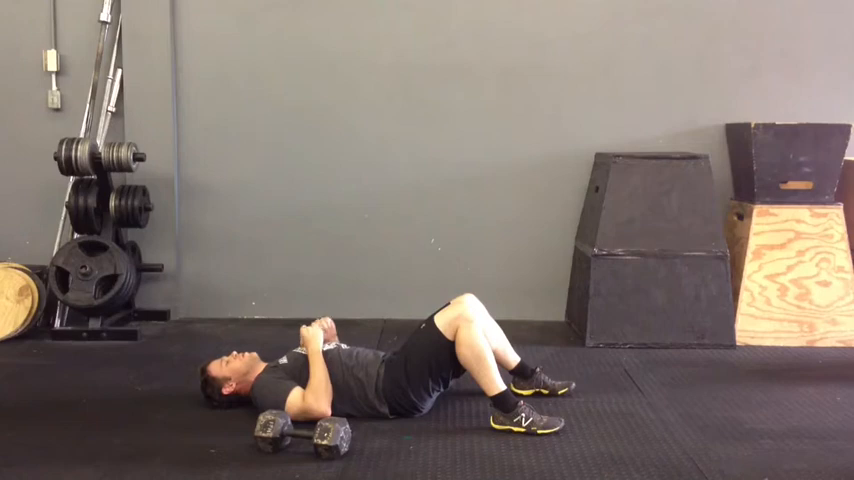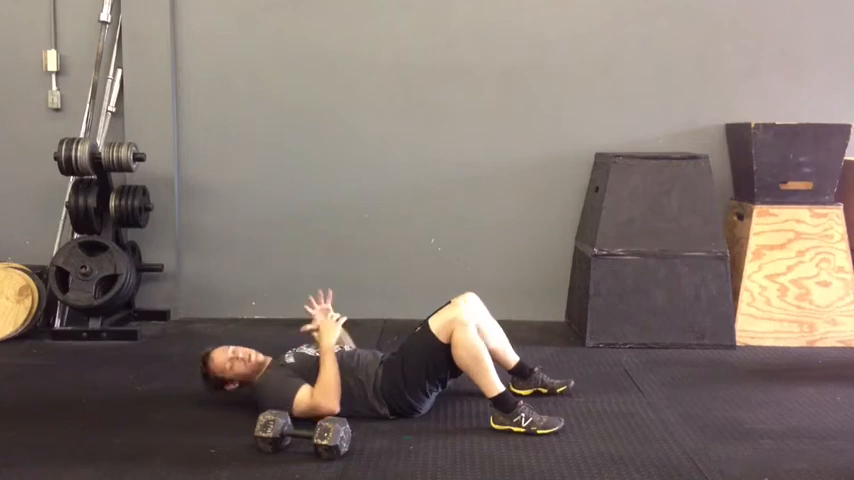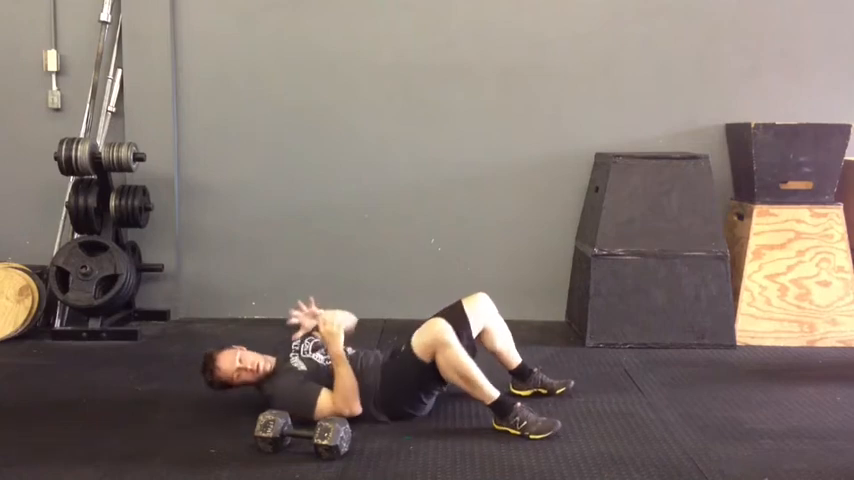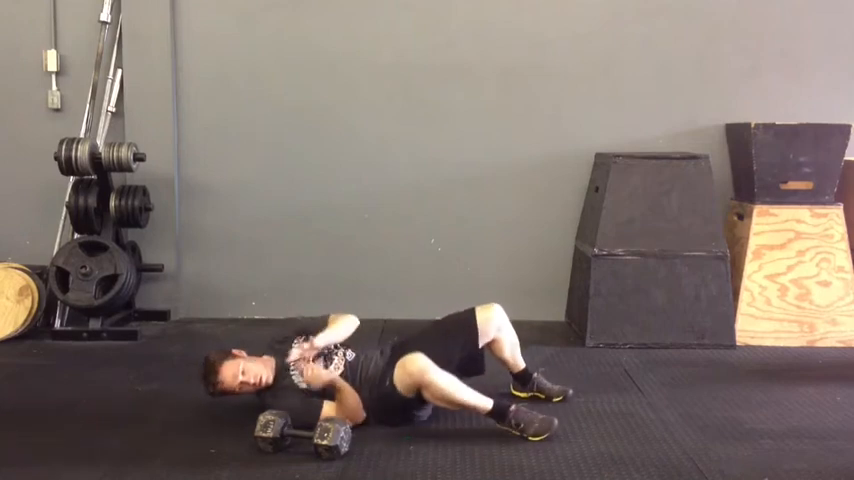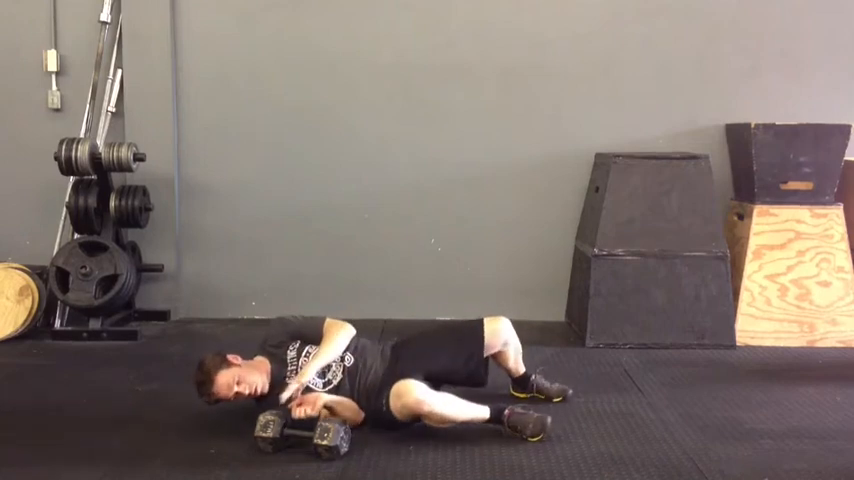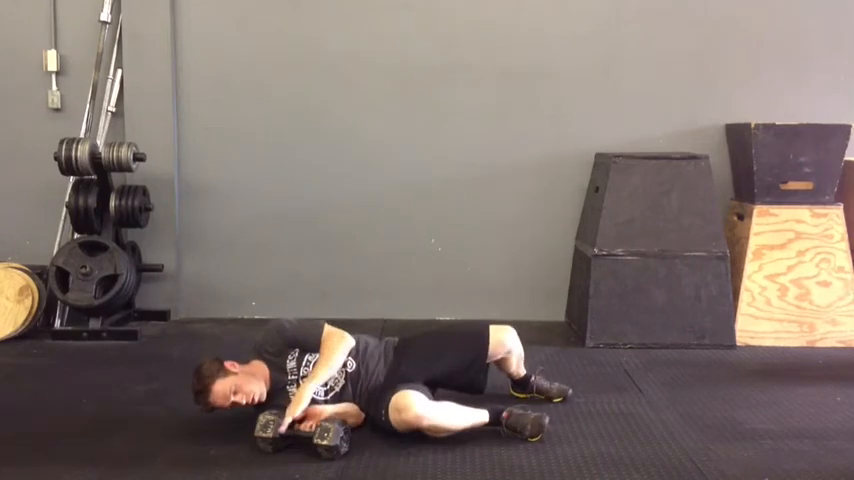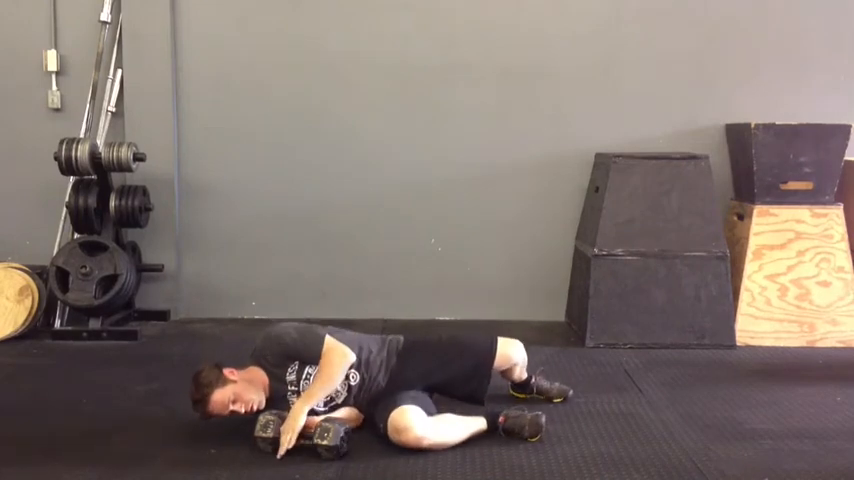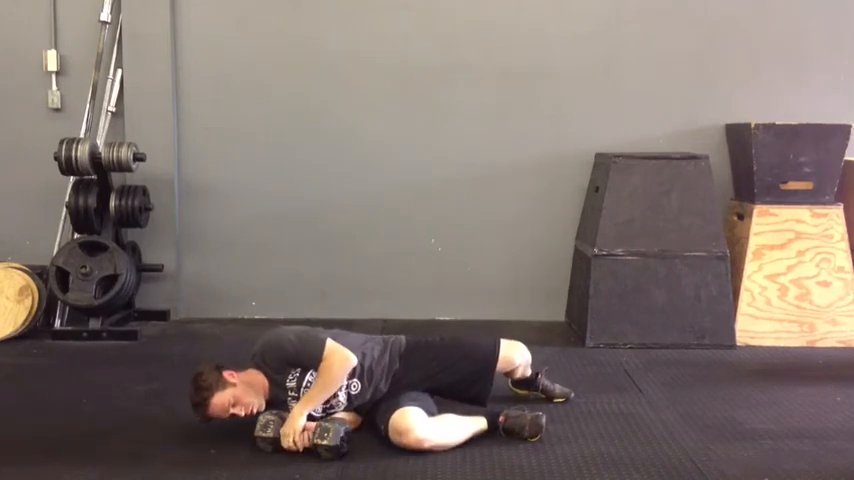
dt=0.3s
person 1, frame 1
left shoulder: (278, 370)
right shoulder: (266, 388)
right elbow: (320, 408)
left wrist: (328, 337)
right wrist: (313, 347)
left hip: (391, 365)
right hip: (398, 390)
left knee: (467, 302)
right knee: (463, 316)
left ankle: (527, 377)
right ankle: (509, 410)
person 1, frame 2
left shoulder: (285, 363)
right shoulder: (270, 387)
right elbow: (328, 405)
left wrist: (330, 325)
right wrist: (326, 343)
left hip: (392, 367)
right hip: (397, 392)
left knee: (469, 302)
right knee: (458, 318)
left ankle: (525, 377)
right ankle: (508, 411)
person 1, frame 3
left shoulder: (290, 350)
right shoulder: (281, 390)
left elbow: (350, 321)
right elbow: (350, 407)
left wrist: (324, 322)
right wrist: (334, 349)
left hip: (391, 362)
right hip: (397, 396)
left knee: (479, 302)
right knee: (439, 331)
left ankle: (525, 378)
right ankle: (507, 412)
person 1, frame 4
left shoulder: (287, 340)
right shoulder: (281, 400)
left elbow: (350, 320)
right elbow: (355, 415)
left wrist: (319, 341)
right wrist: (333, 381)
left hip: (392, 356)
right hip: (390, 400)
left knee: (493, 316)
right knee: (417, 368)
left ankle: (525, 381)
right ankle: (504, 413)
person 1, frame 5
left shoulder: (279, 335)
right shoulder: (276, 404)
left elbow: (343, 330)
right elbow: (354, 415)
left wrist: (309, 370)
right wrist: (325, 401)
left hip: (395, 355)
right hip: (384, 400)
left knee: (499, 329)
right knee: (414, 396)
left ankle: (524, 383)
right ankle: (500, 415)
person 1, frame 6
left shoulder: (275, 337)
right shoulder: (274, 406)
left elbow: (341, 340)
right elbow: (356, 414)
left wrist: (305, 391)
right wrist: (323, 413)
left hip: (399, 355)
right hip: (381, 397)
left knee: (505, 339)
right knee: (411, 412)
left ankle: (523, 383)
right ankle: (499, 417)
person 1, frame 7
left shoulder: (273, 343)
right shoulder: (273, 407)
left elbow: (342, 355)
right elbow: (354, 414)
left wrist: (301, 409)
right wrist: (320, 420)
left hip: (401, 357)
right hip: (382, 399)
left knee: (512, 352)
right knee: (410, 430)
left ankle: (525, 385)
right ankle: (495, 421)
person 1, frame 8
left shoulder: (275, 346)
right shoulder: (273, 406)
left elbow: (343, 359)
right elbow: (352, 416)
left wrist: (301, 410)
right wrist: (312, 428)
left hip: (403, 359)
right hip: (382, 400)
left knee: (516, 355)
right knee: (411, 433)
left ankle: (528, 383)
right ankle: (494, 421)
